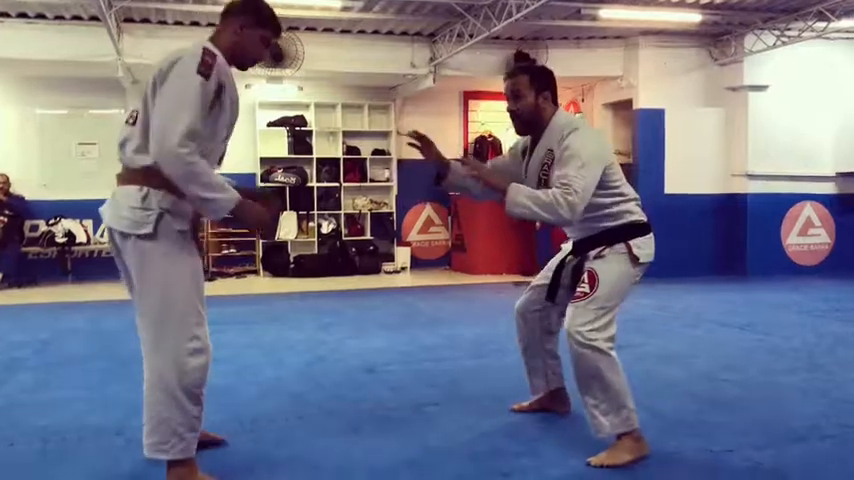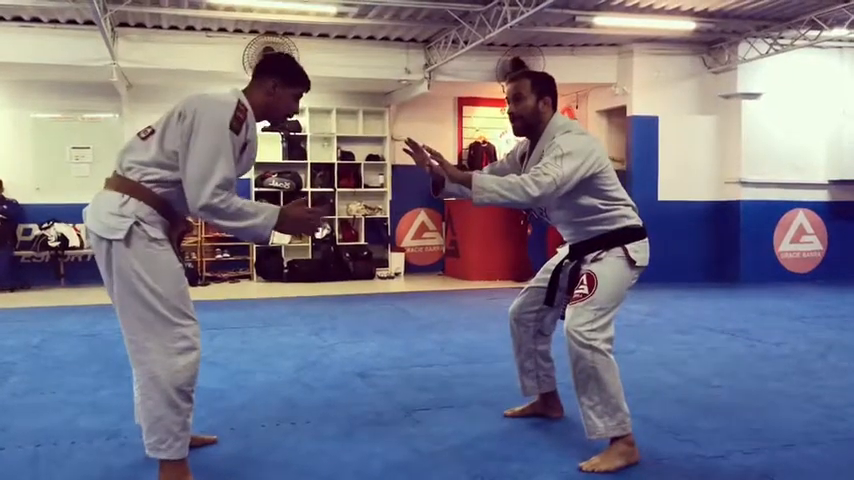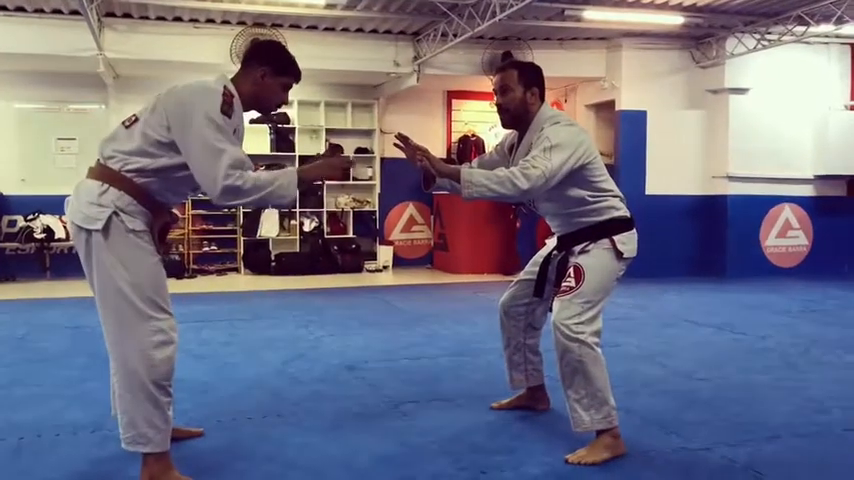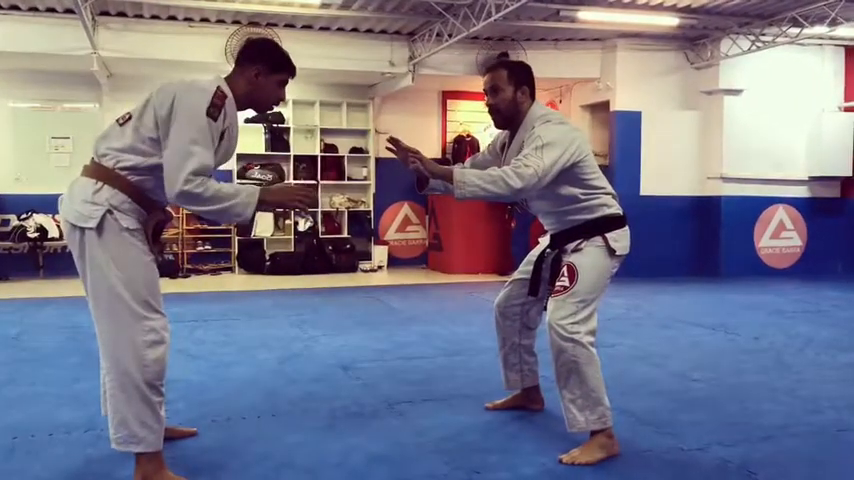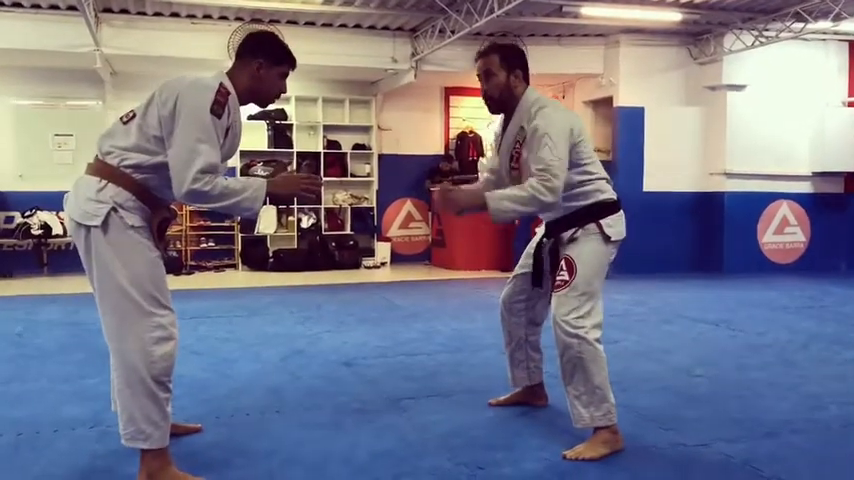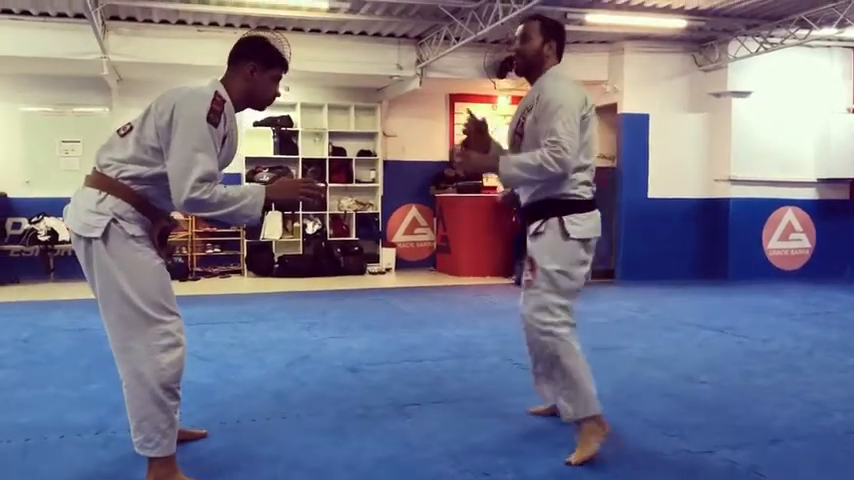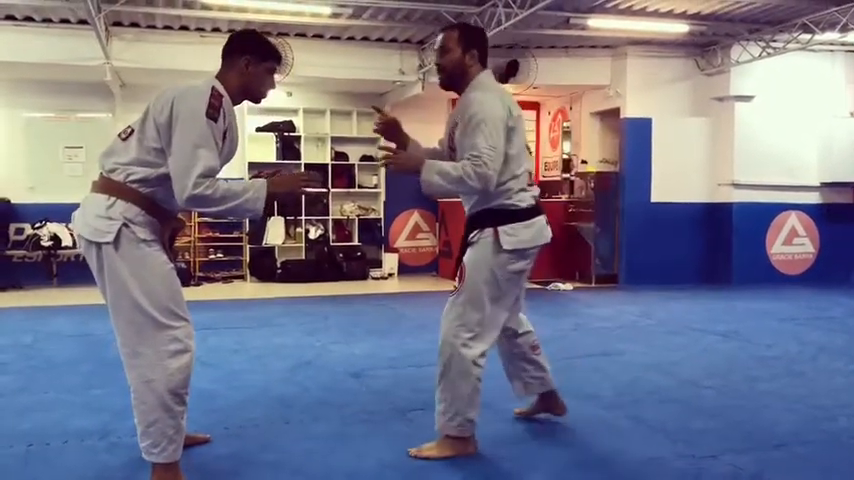
dt=0.7s
person 1, frame 1
left shoulder: (205, 70)
right shoulder: (200, 62)
right elbow: (174, 150)
left wrist: (233, 202)
right wrist: (234, 206)
left hip: (154, 209)
right hip: (154, 212)
left knee: (168, 334)
right knee: (181, 340)
left ankle: (176, 430)
person 1, frame 2
left shoulder: (234, 120)
right shoulder: (223, 113)
left elbow: (210, 198)
right elbow: (210, 201)
left wrist: (275, 219)
right wrist: (278, 217)
left hip: (133, 218)
right hip: (128, 220)
left knee: (156, 337)
right knee: (172, 342)
left ankle: (167, 432)
person 1, frame 3
left shoulder: (221, 107)
right shoulder: (208, 101)
left elbow: (216, 183)
right elbow: (227, 184)
right wrist: (303, 176)
left hip: (122, 209)
right hip: (110, 210)
left knee: (139, 328)
right knee: (147, 333)
left ankle: (150, 424)
person 1, frame 4
left shoulder: (219, 109)
right shoulder: (202, 99)
left elbow: (187, 182)
right elbow: (187, 186)
left wrist: (261, 198)
right wrist: (262, 196)
left hip: (117, 209)
right hip: (104, 209)
left knee: (129, 329)
right knee: (139, 334)
left ankle: (141, 423)
person 1, frame 5
left shoulder: (219, 102)
right shoulder: (205, 95)
left elbow: (193, 180)
right elbow: (195, 184)
left wrist: (254, 191)
right wrist: (269, 187)
left hip: (120, 206)
right hip: (109, 207)
left knee: (137, 325)
right knee: (147, 331)
left ankle: (149, 419)
person 1, frame 6
left shoulder: (211, 107)
right shoulder: (202, 104)
right elbow: (194, 193)
left wrist: (237, 201)
right wrist: (268, 194)
left hip: (120, 216)
right hip: (109, 218)
left knee: (151, 334)
right knee: (157, 340)
left ankle: (159, 426)
person 1, frame 7
left shoulder: (211, 104)
right shoulder: (201, 101)
right elbow: (196, 189)
left wrist: (226, 204)
right wrist: (269, 189)
left hip: (129, 220)
right hip: (120, 223)
left knee: (155, 338)
right knee: (165, 344)
left ankle: (164, 431)
person 2, frame 1
left shoulder: (578, 139)
right shoulder: (531, 144)
left elbow: (566, 205)
right elbow: (490, 179)
left wrist: (503, 189)
right wrist: (443, 165)
left hip: (620, 243)
right hip: (584, 244)
left knee: (584, 330)
right knee: (533, 311)
left ankle: (630, 437)
right ankle: (554, 395)
person 2, frame 2
left shoulder: (573, 143)
right shoulder: (529, 149)
left elbow: (533, 189)
right elbow: (489, 179)
left wrist: (461, 178)
right wrist: (441, 175)
left hip: (615, 248)
right hip: (579, 248)
left knee: (583, 331)
right knee: (526, 314)
left ankle: (622, 443)
right ankle: (546, 399)
person 2, frame 3
left shoulder: (561, 134)
right shoulder: (518, 139)
left elbow: (524, 182)
right elbow: (479, 171)
left wrist: (448, 171)
right wrist: (432, 169)
left hip: (603, 239)
right hip: (566, 239)
left knee: (571, 324)
right knee: (516, 307)
left ankle: (608, 434)
right ankle: (533, 391)
person 2, frame 4
left shoulder: (553, 132)
right shoulder: (510, 137)
left elbow: (518, 181)
right elbow: (471, 171)
left wrist: (441, 172)
right wrist: (425, 170)
left hip: (597, 237)
right hip: (560, 238)
left knee: (566, 324)
right knee: (512, 307)
left ankle: (602, 434)
right ankle: (528, 391)
person 2, frame 5
left shoulder: (547, 118)
right shoulder: (509, 123)
left elbow: (546, 188)
right elbow: (497, 178)
left wrist: (478, 202)
right wrist: (462, 194)
left hip: (591, 225)
right hip: (557, 227)
left knee: (572, 321)
right knee: (517, 303)
left ankle: (606, 429)
right ankle: (531, 387)
person 2, frame 6
left shoulder: (560, 92)
right shoulder: (536, 98)
left elbow: (557, 159)
right elbow: (525, 161)
left wrist: (495, 163)
right wrist: (487, 147)
left hip: (563, 221)
right hip: (547, 221)
left knee: (543, 318)
right knee: (543, 316)
left ankle: (590, 420)
right ankle: (567, 400)
person 2, frame 7
left shoulder: (484, 101)
right shoulder: (473, 102)
left elbow: (479, 175)
right elbow: (448, 161)
left wrist: (417, 166)
right wrist: (404, 142)
left hip: (502, 231)
right hip: (511, 227)
left knee: (461, 330)
right knee: (506, 319)
left ankle: (458, 435)
right ankle: (545, 394)
